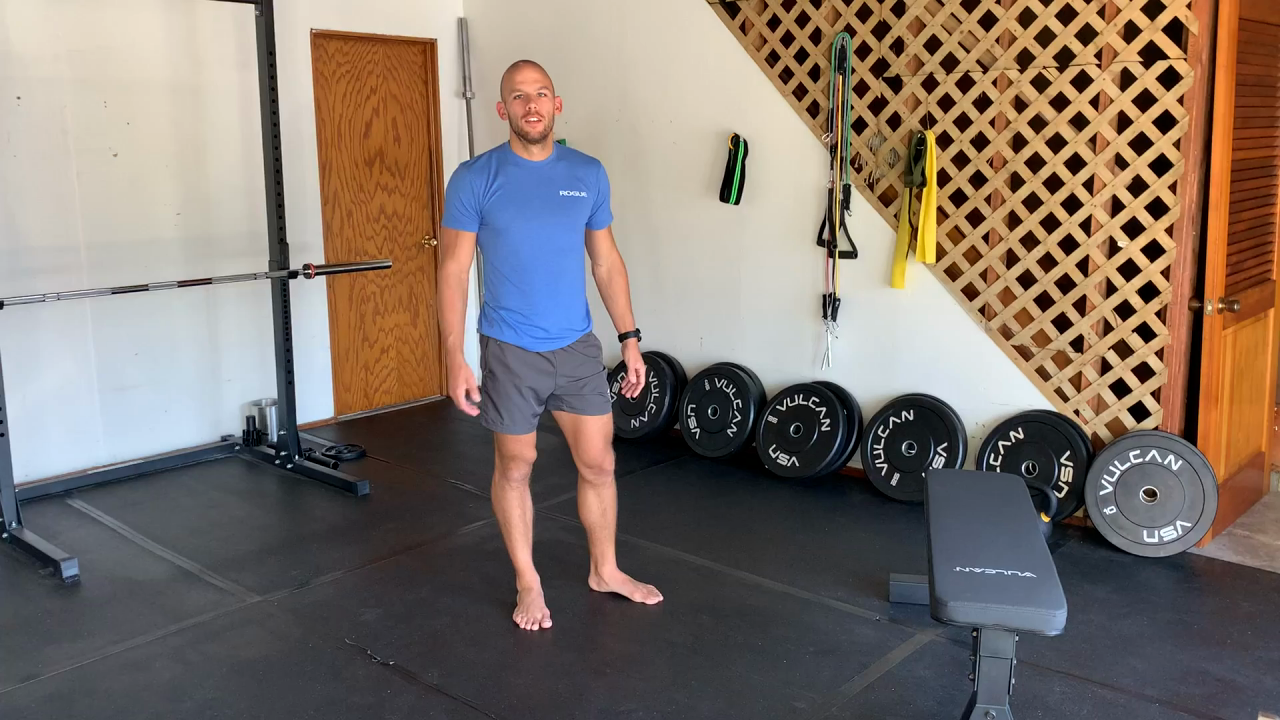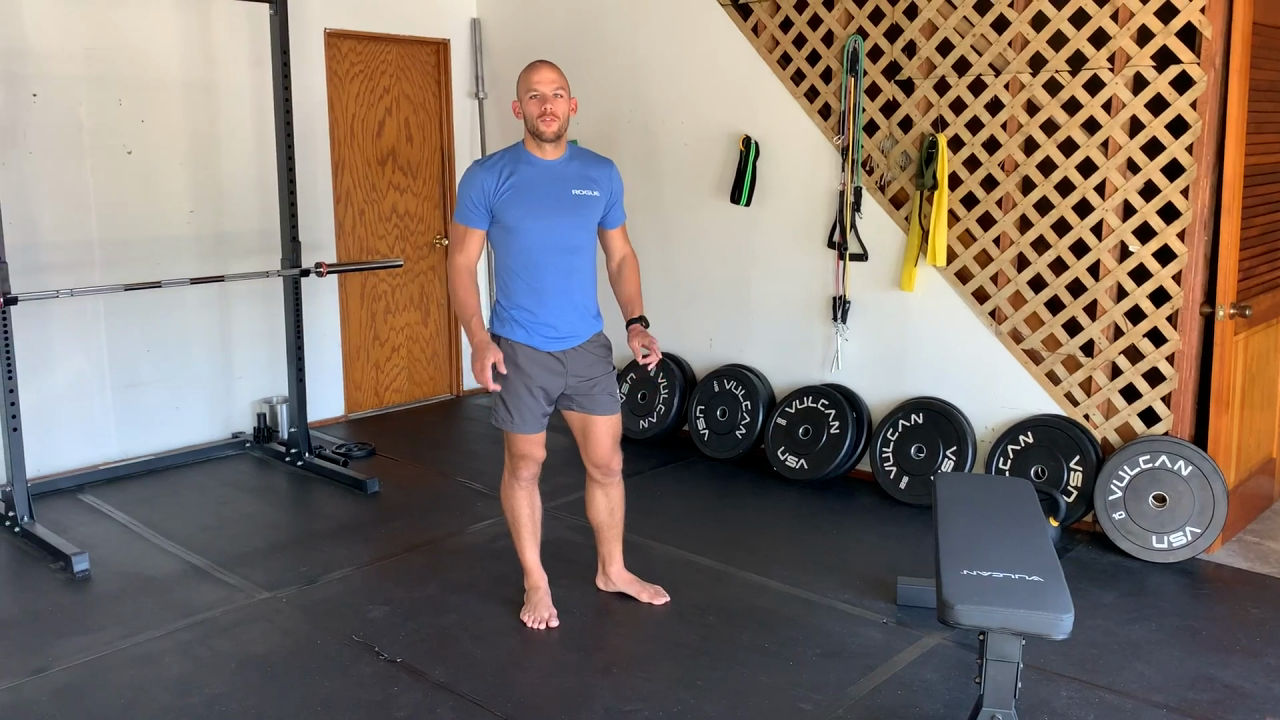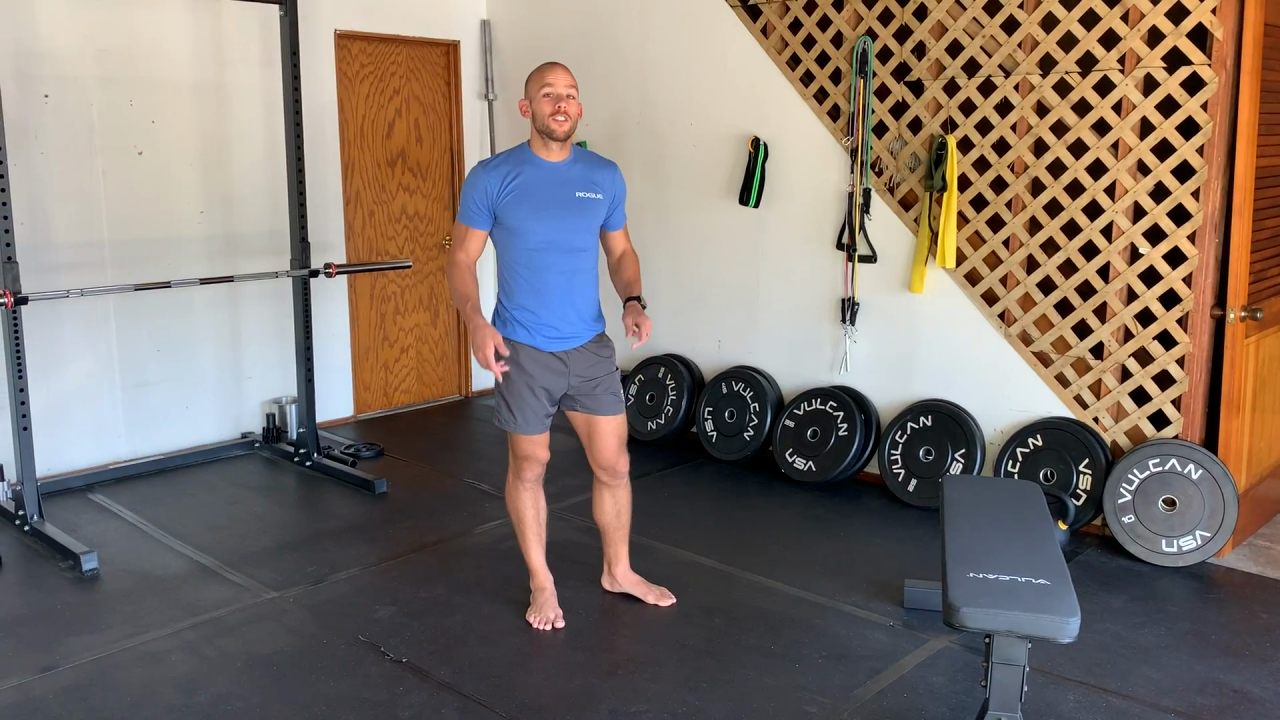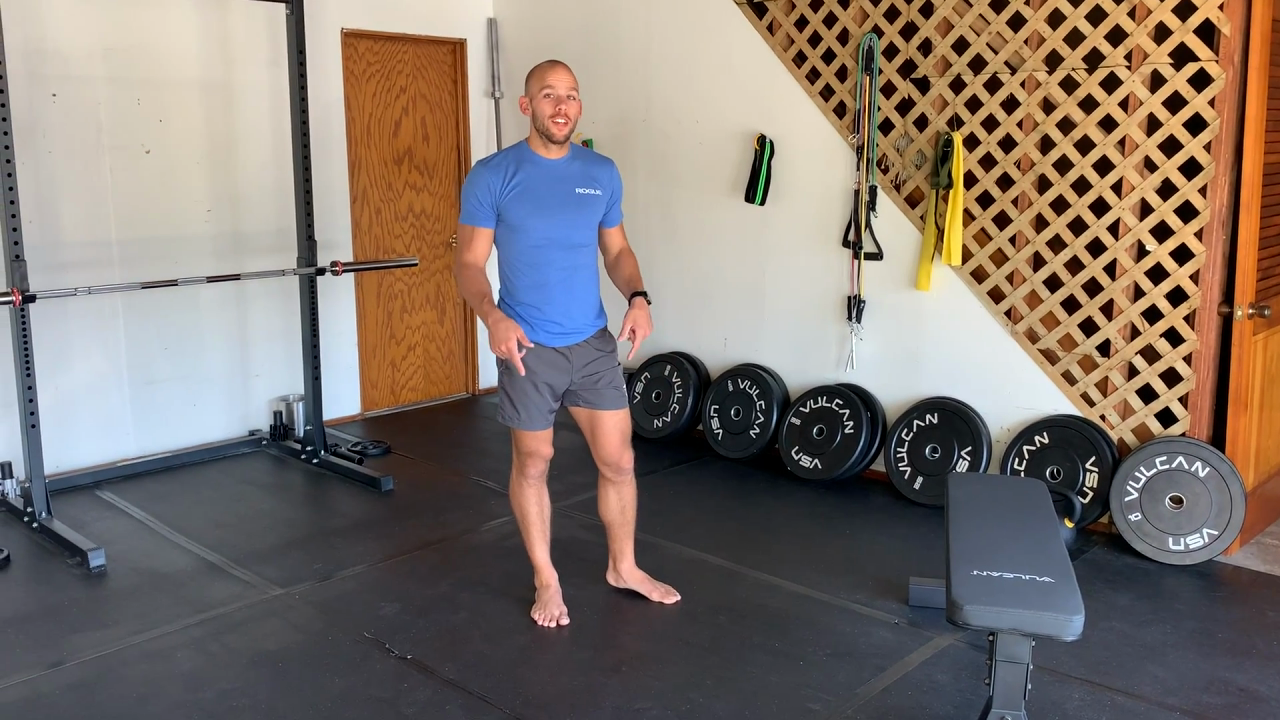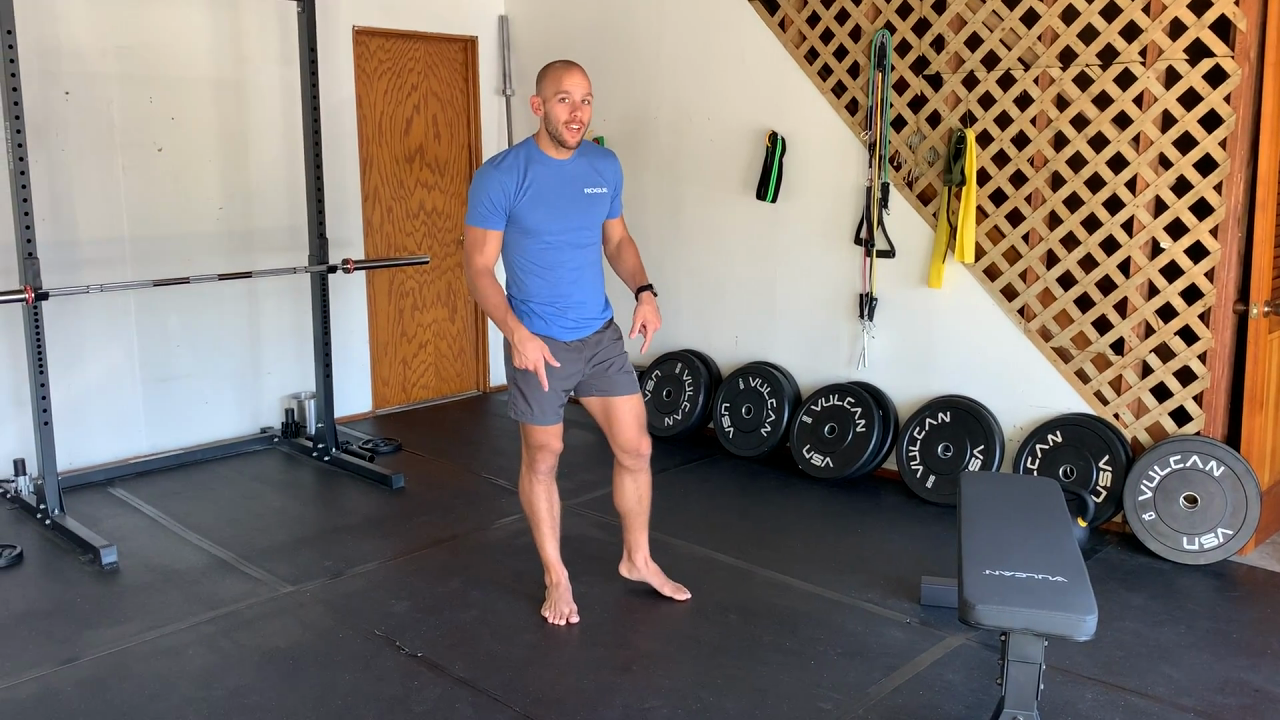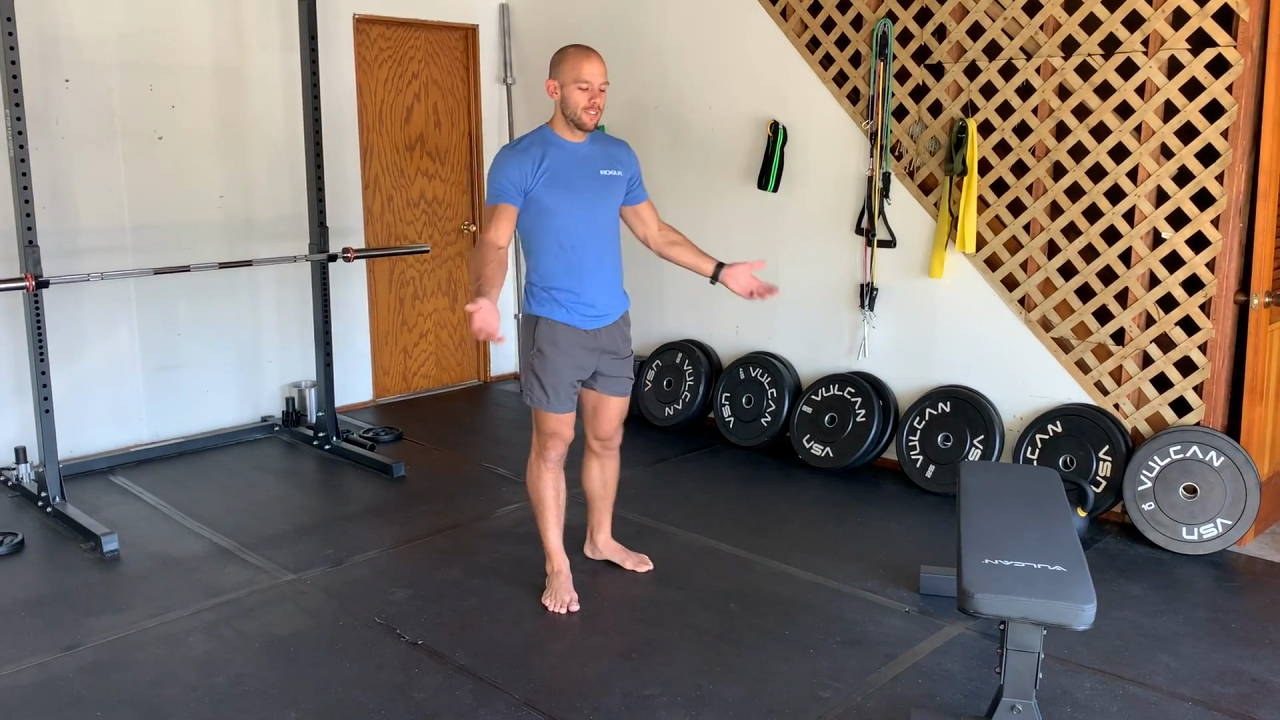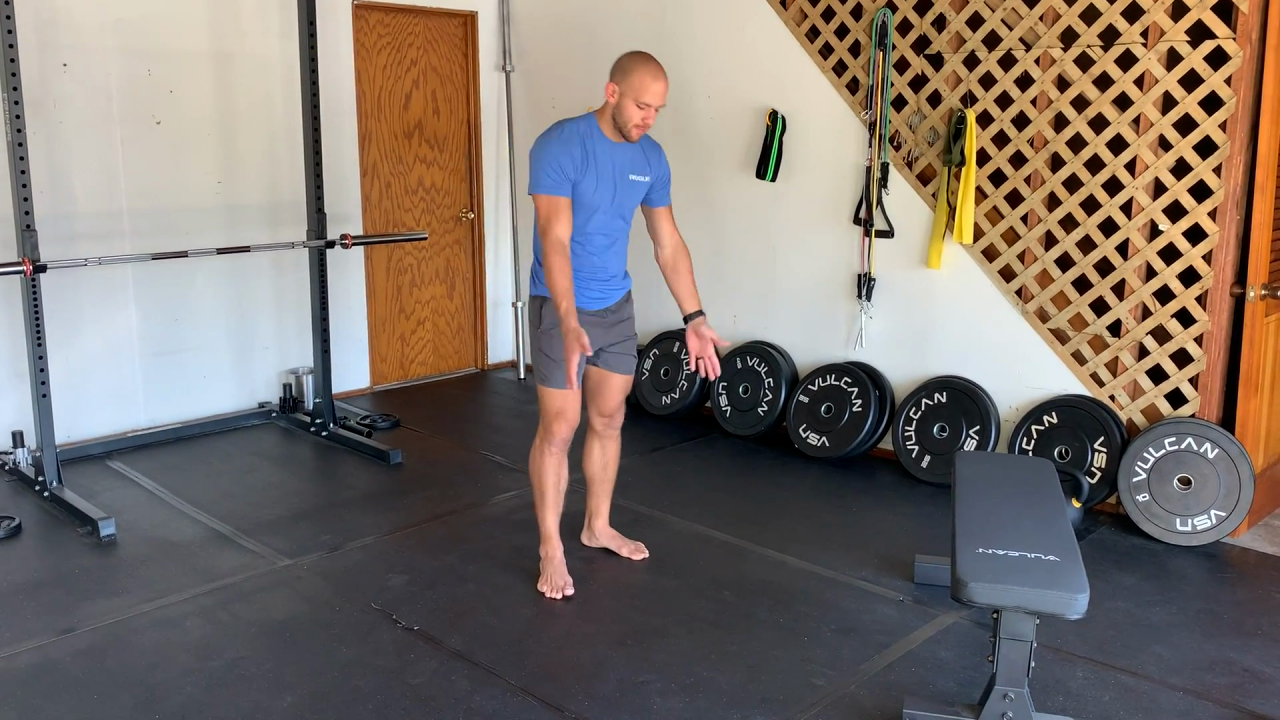
dt=0.5s
person 1, frame 1
left shoulder: (588, 173)
right shoulder: (475, 178)
left elbow: (606, 261)
right elbow: (452, 270)
left wrist: (630, 338)
right wrist: (455, 358)
left hip: (577, 346)
right hip: (511, 351)
left knee: (599, 464)
right knee: (515, 468)
left ankle: (605, 569)
right ankle: (527, 583)
person 1, frame 2
left shoulder: (602, 173)
right shoulder: (487, 176)
left elbow: (620, 256)
right elbow: (462, 263)
left wrist: (637, 323)
right wrist: (478, 338)
left hip: (589, 346)
right hip: (521, 350)
left knee: (607, 464)
right knee: (524, 467)
left ankle: (613, 569)
right ankle: (535, 582)
person 1, frame 3
left shoulder: (605, 176)
right shoulder: (492, 177)
left elbow: (620, 250)
right elbow: (462, 258)
left wrist: (632, 300)
right wrist: (475, 322)
left hip: (591, 347)
right hip: (524, 351)
left knee: (614, 465)
right knee: (529, 469)
left ankle: (619, 570)
right ankle: (541, 583)
person 1, frame 4
left shoulder: (602, 172)
right shoulder: (491, 176)
left elbow: (617, 249)
right elbow: (469, 261)
left wrist: (638, 299)
right wrist: (492, 315)
left hip: (594, 343)
right hip: (528, 347)
left knee: (618, 461)
right knee: (532, 465)
left ankle: (623, 566)
right ankle: (545, 580)
person 1, frame 5
left shoulder: (605, 165)
right shoulder: (499, 176)
right elbow: (479, 265)
left wrist: (644, 291)
right wrist: (517, 333)
left hip: (601, 335)
right hip: (538, 342)
left knee: (636, 448)
right knee: (542, 459)
left ankle: (637, 559)
right ankle: (556, 577)
person 1, frame 6
left shoulder: (618, 156)
right shoulder: (519, 159)
left elbow: (653, 231)
right elbow: (493, 242)
left wrist: (719, 272)
right wrist: (487, 298)
left hip: (613, 326)
right hip: (555, 328)
left knee: (606, 441)
right knee: (553, 447)
left ankle: (601, 539)
right ankle: (557, 565)
person 1, frame 7
left shoulder: (651, 158)
right shoulder: (559, 146)
left elbow: (669, 244)
right elbow: (555, 240)
left wrist: (694, 318)
right wrist: (570, 325)
left hip: (616, 304)
right hip: (560, 304)
left knee: (609, 418)
right knee: (558, 429)
left ankle: (597, 526)
right ankle: (550, 550)
